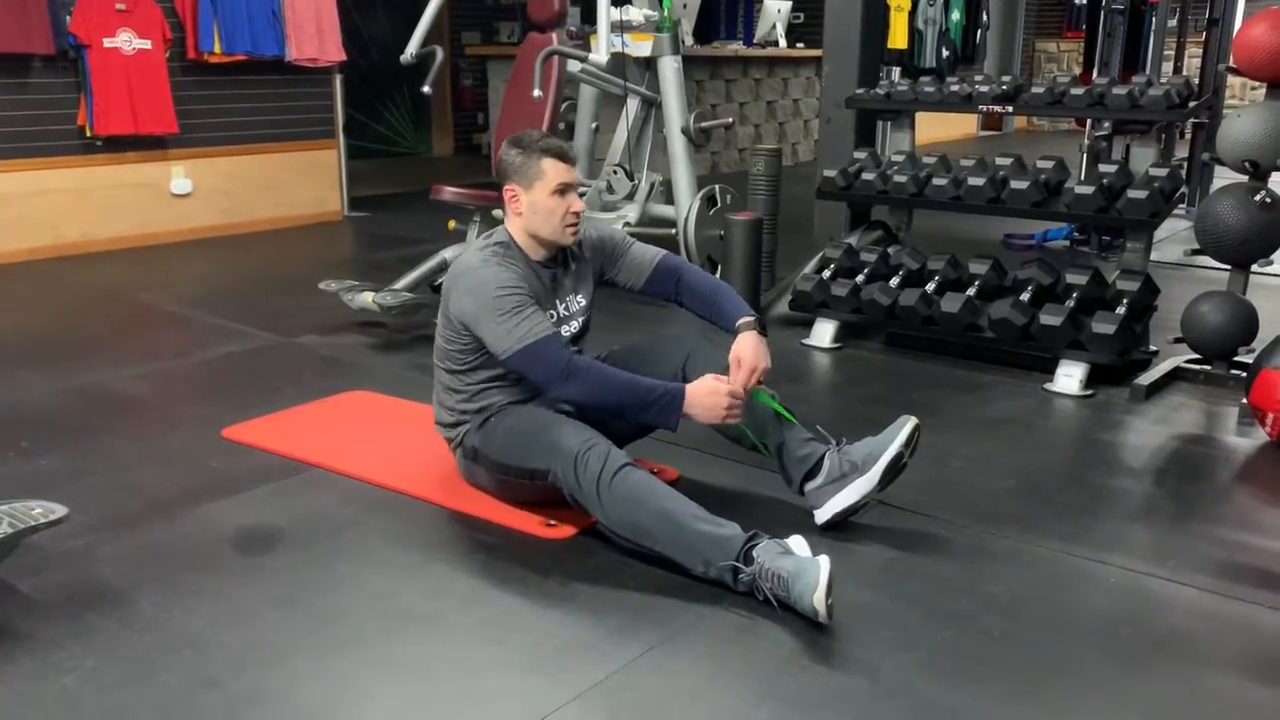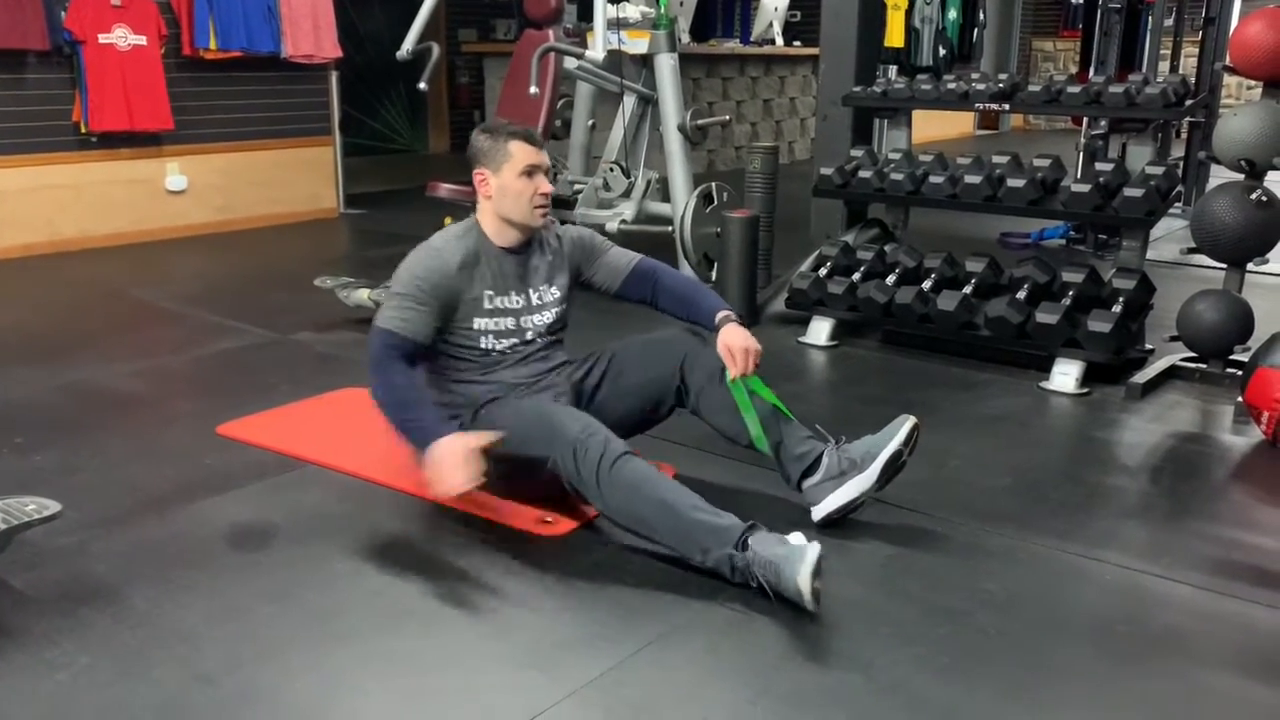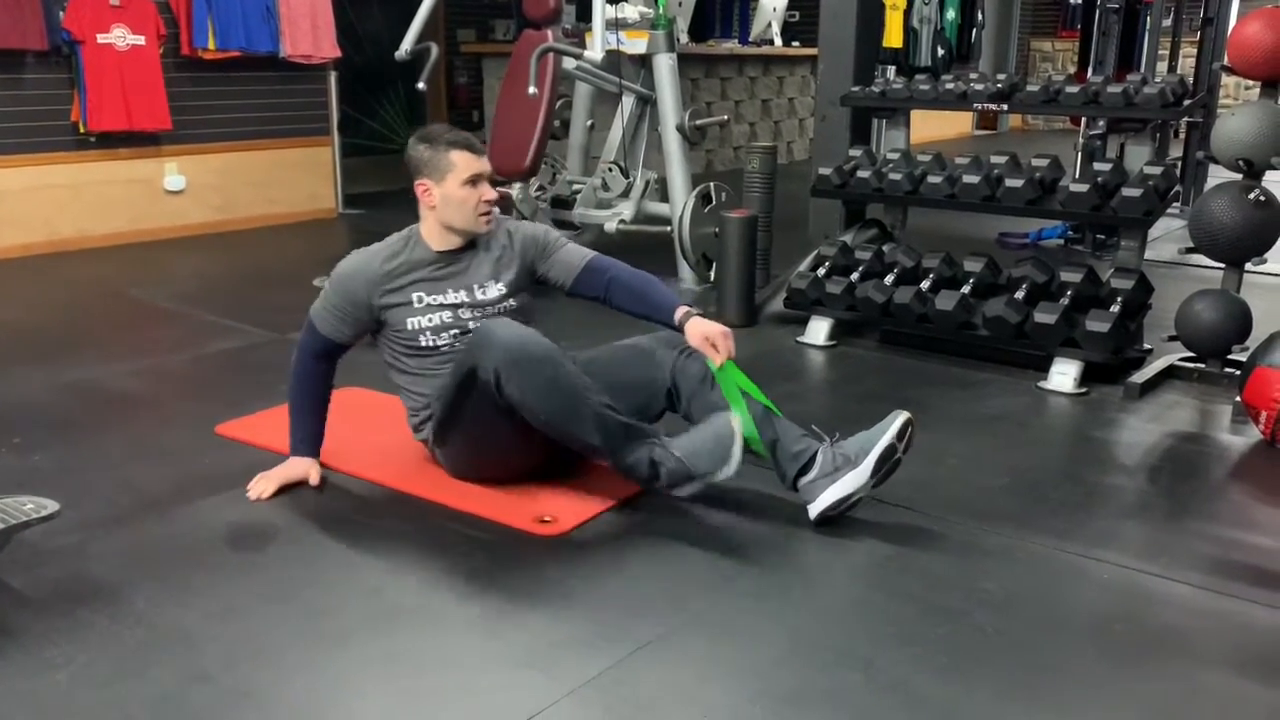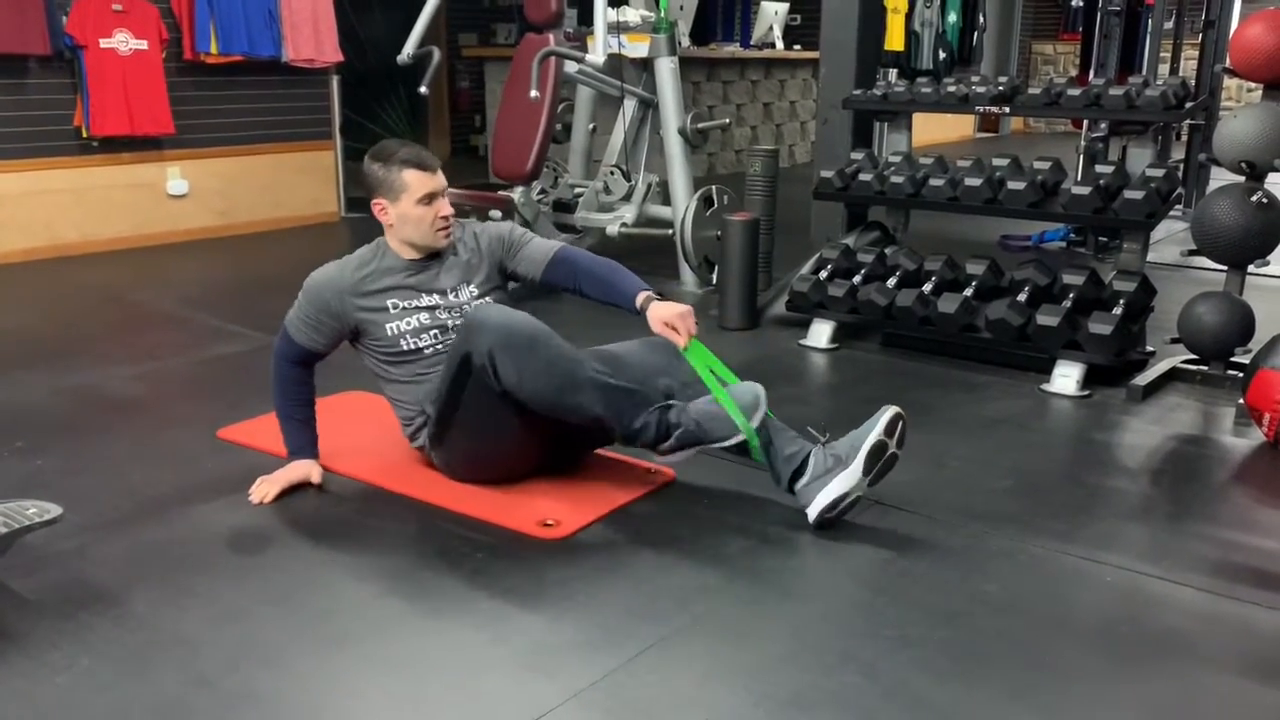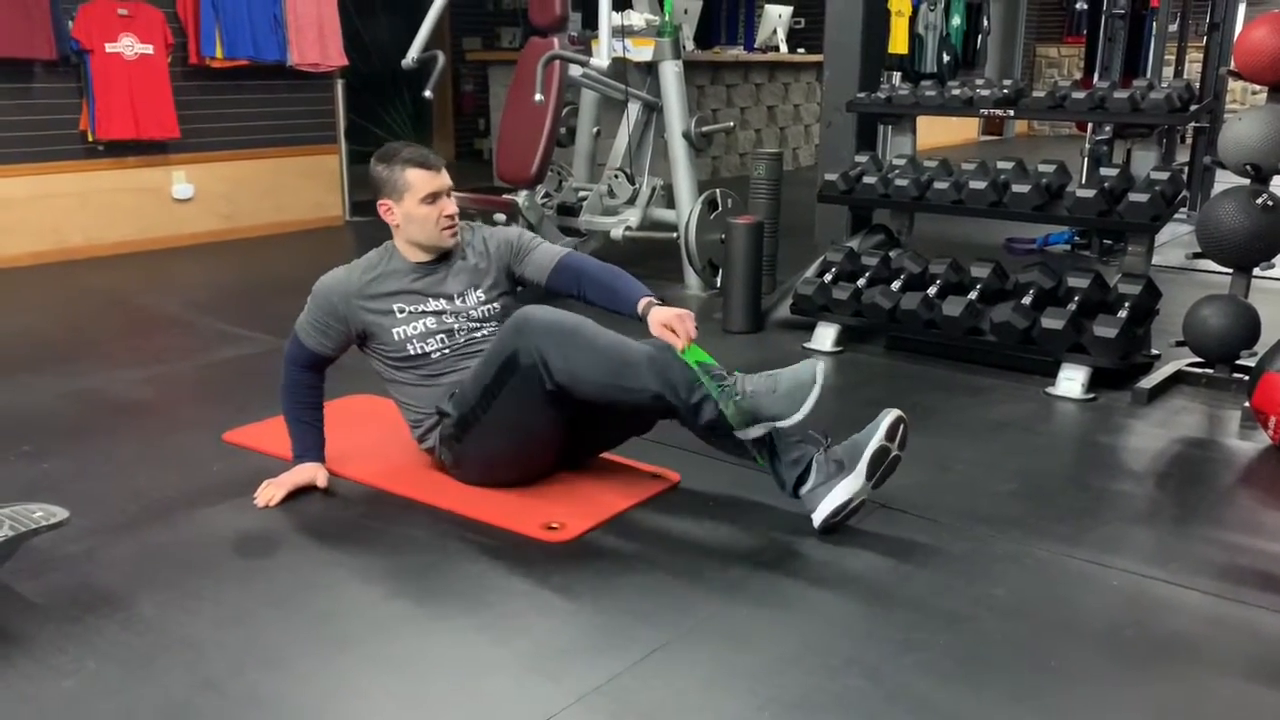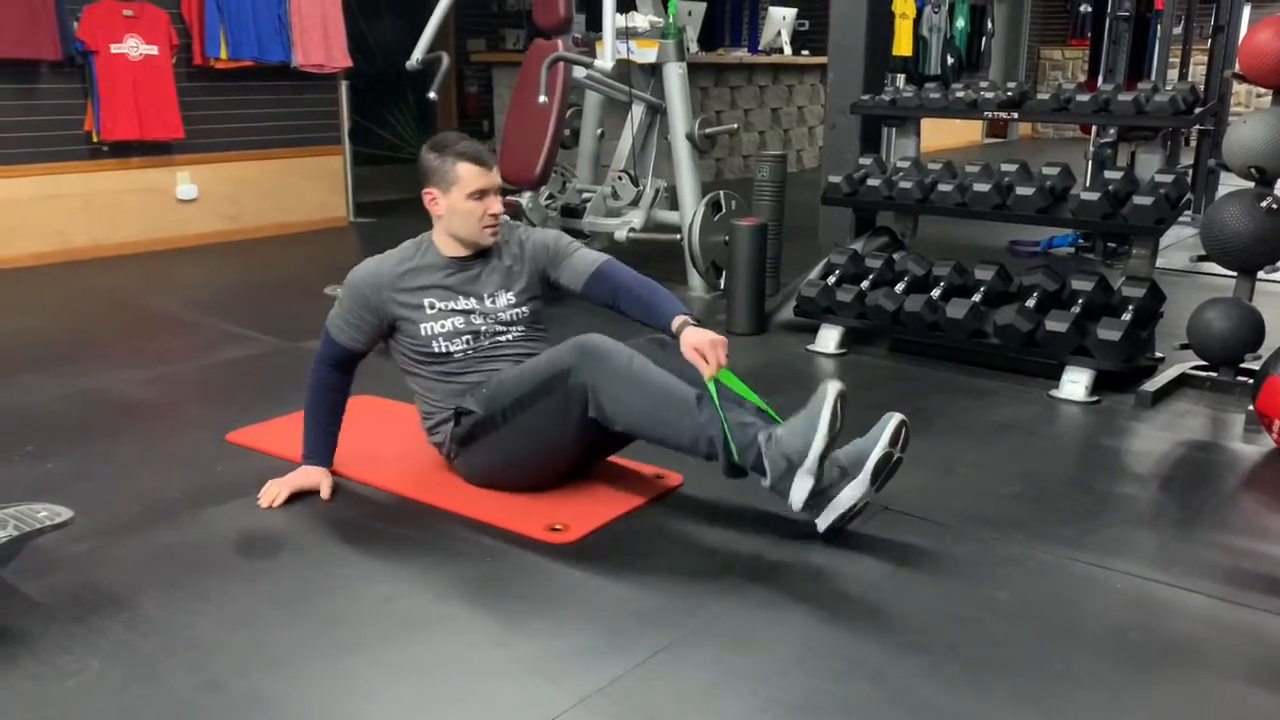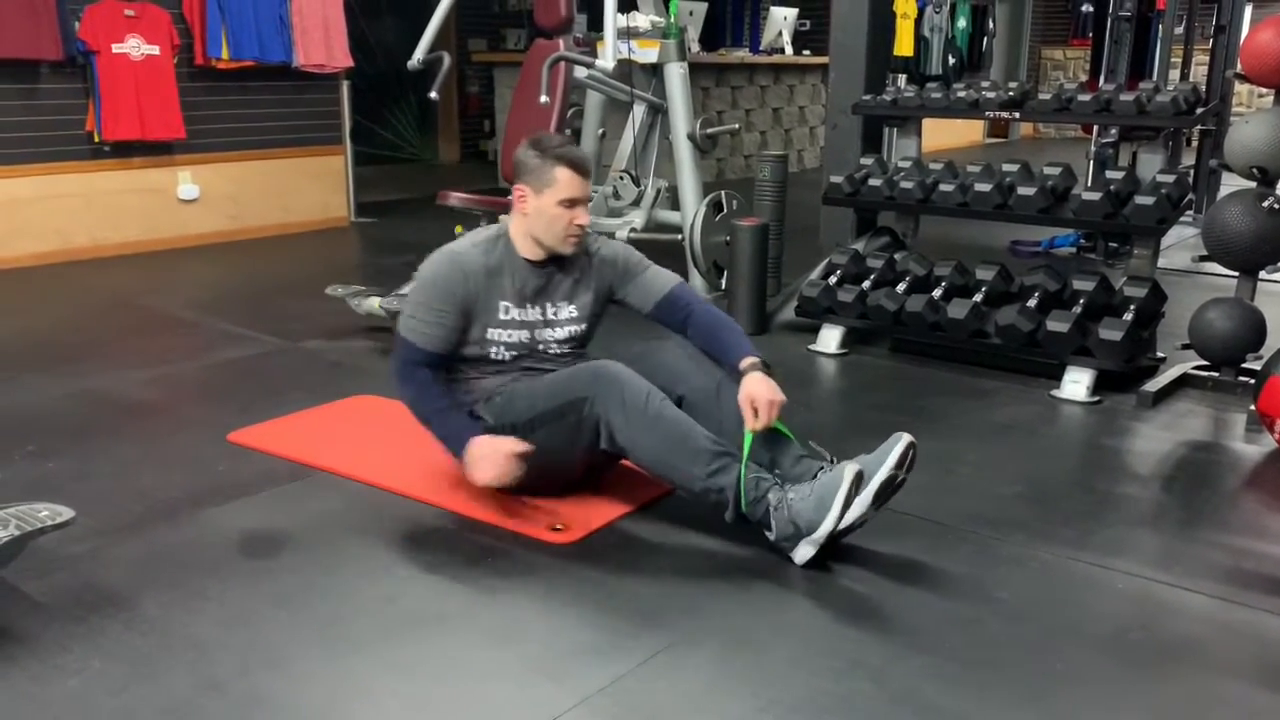
dt=0.3s
person 1, frame 1
left shoulder: (587, 243)
right shoulder: (484, 276)
left elbow: (679, 278)
right elbow: (562, 376)
left wrist: (747, 327)
right wrist: (683, 400)
left hip: (569, 398)
right hip: (494, 427)
left knee: (694, 351)
right knee: (586, 457)
left ankle: (821, 472)
right ankle: (756, 565)
person 1, frame 2
left shoulder: (565, 242)
right shoulder: (436, 267)
left elbow: (654, 281)
right elbow: (389, 366)
left wrist: (724, 322)
right wrist: (439, 440)
left hip: (564, 388)
right hip: (486, 424)
left knee: (685, 350)
right knee: (578, 440)
left ankle: (818, 471)
right ankle: (751, 557)
person 1, frame 3
left shoulder: (520, 240)
right shoulder: (369, 273)
left elbow: (608, 278)
right elbow: (316, 354)
left wrist: (686, 316)
right wrist: (304, 452)
left hip: (537, 405)
right hip: (467, 434)
left knee: (674, 356)
right knee: (508, 345)
left ankle: (811, 469)
right ankle: (657, 465)
person 1, frame 4
left shoulder: (485, 240)
right shoulder: (341, 286)
left elbow: (571, 266)
right elbow: (292, 360)
left wrist: (646, 301)
right wrist: (302, 454)
left hip: (537, 413)
right hip: (464, 439)
left knee: (663, 355)
right knee: (494, 325)
left ankle: (807, 470)
right ankle: (662, 430)
person 1, frame 5
left shoulder: (496, 245)
right shoulder: (349, 290)
left elbow: (578, 272)
right elbow: (302, 365)
left wrist: (647, 305)
right wrist: (309, 457)
left hip: (551, 415)
right hip: (474, 440)
left knee: (666, 359)
right knee: (537, 325)
left ankle: (812, 475)
right ankle: (730, 405)
person 1, frame 6
left shoulder: (533, 246)
right shoulder: (382, 281)
left elbow: (619, 284)
right elbow: (333, 365)
left wrist: (684, 325)
right wrist: (317, 461)
left hip: (554, 422)
right hip: (481, 436)
left knee: (664, 355)
right knee: (591, 355)
left ankle: (822, 472)
right ankle: (772, 460)
person 1, frame 7
left shoulder: (602, 259)
right shoulder: (458, 270)
left elbow: (687, 309)
right elbow: (415, 371)
left wrist: (749, 367)
right wrist: (470, 444)
left hip: (576, 416)
right hip: (501, 438)
left knee: (680, 362)
right knee: (607, 383)
left ankle: (811, 476)
right ankle: (776, 511)
